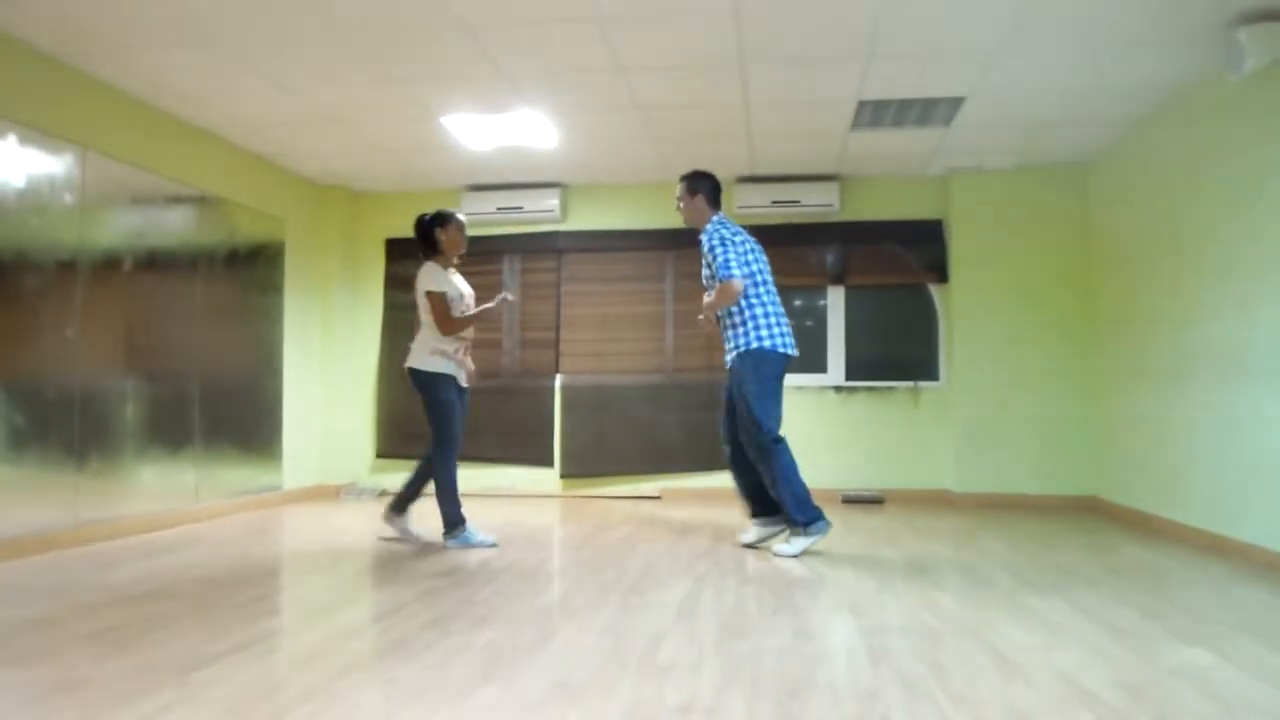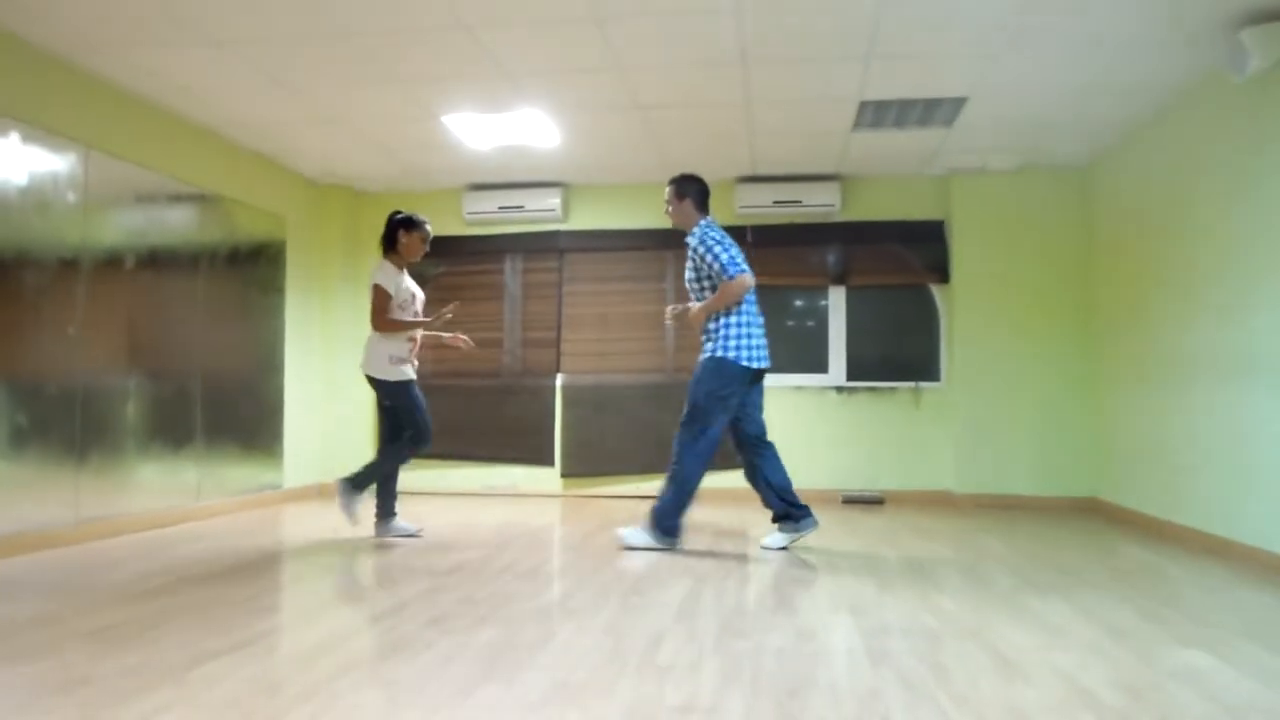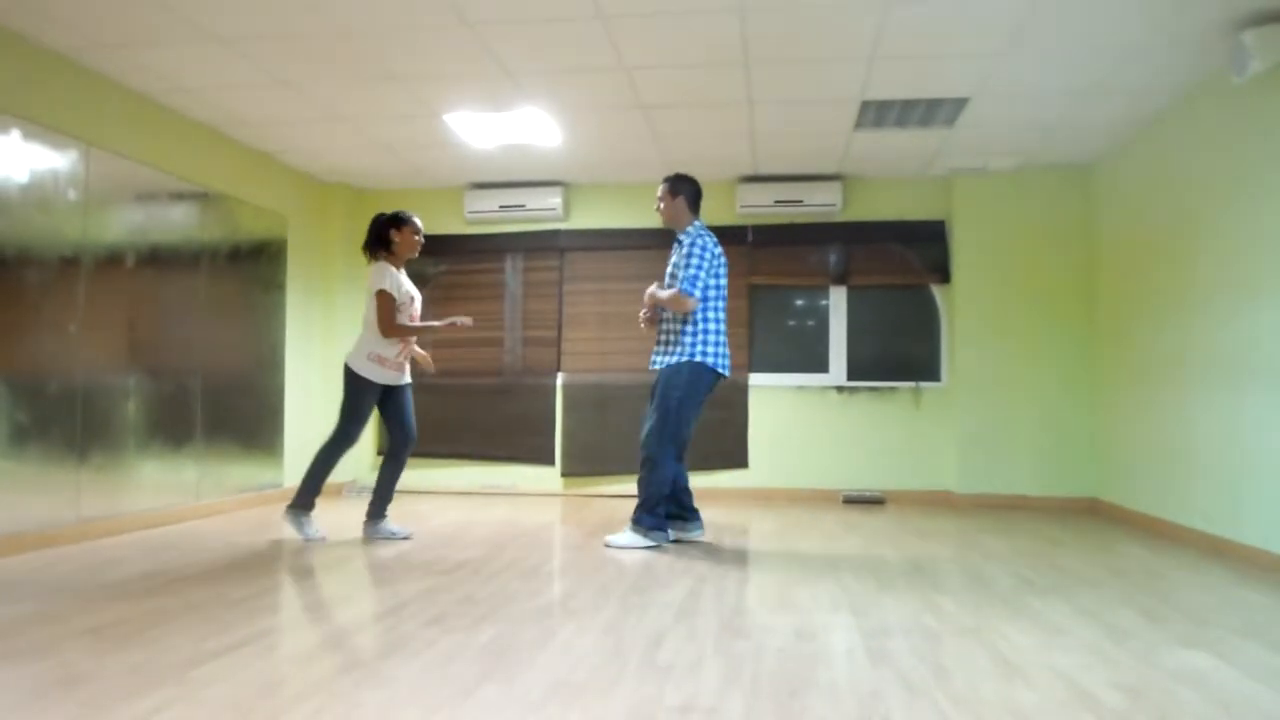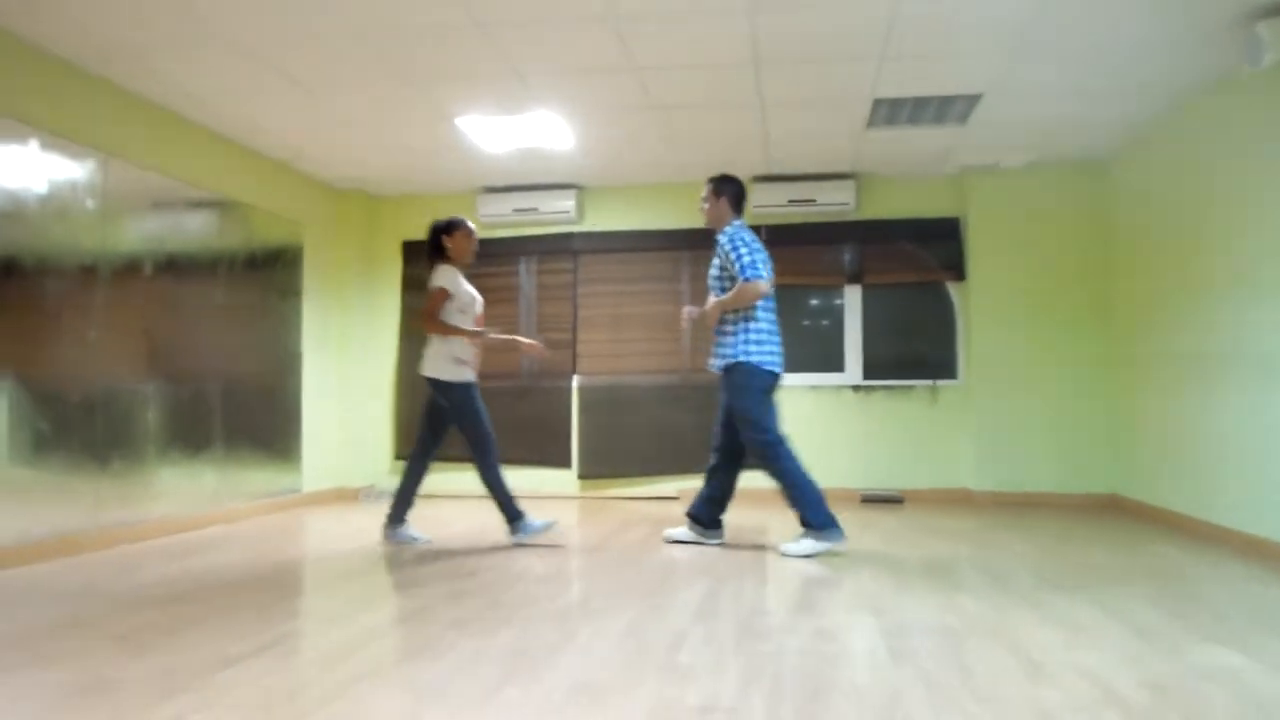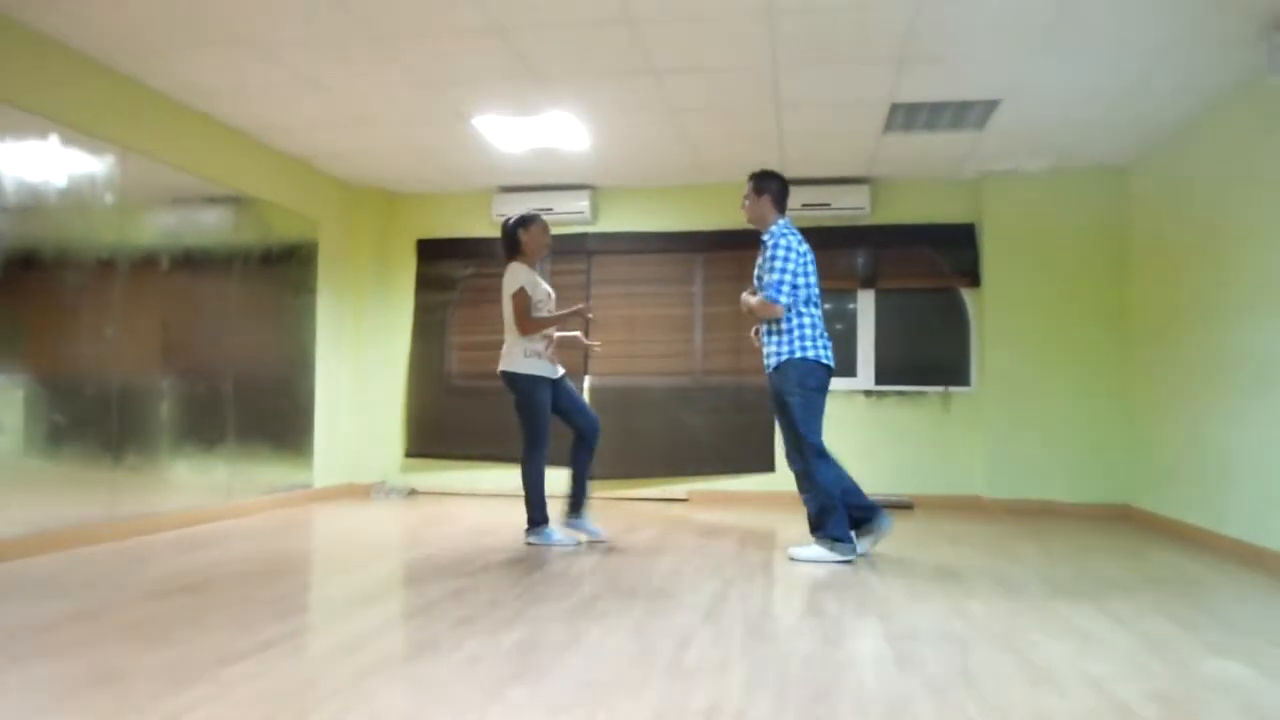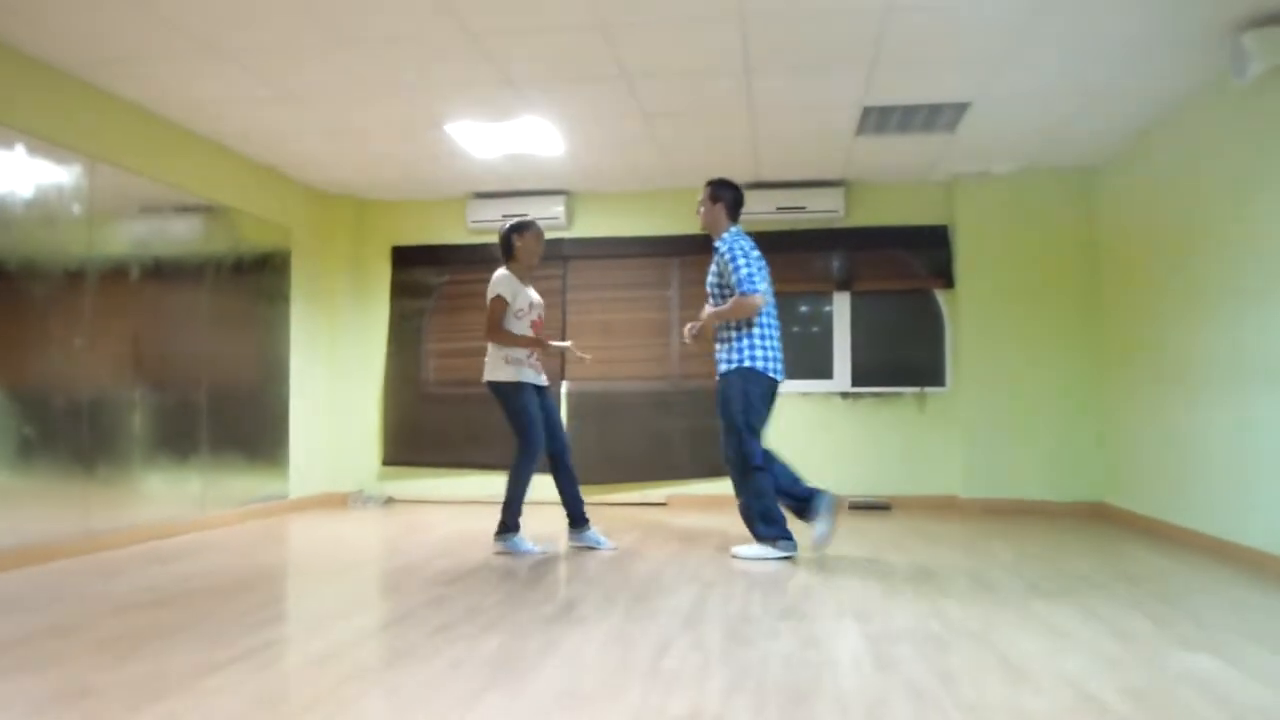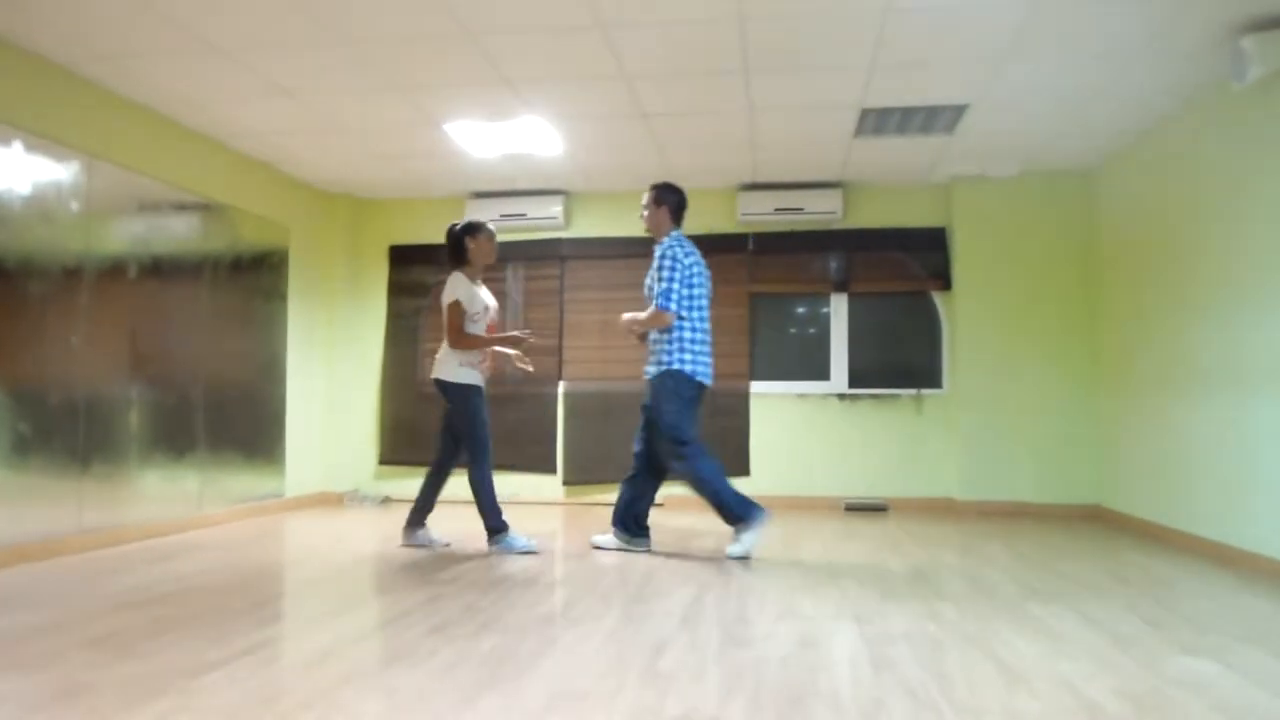
dt=0.4s
person 1, frame 1
left shoulder: (716, 237)
right shoulder: (734, 235)
left elbow: (732, 287)
left wrist: (709, 306)
right wrist: (715, 311)
left hip: (756, 345)
right hip: (757, 345)
left knee: (760, 436)
right knee: (739, 435)
left ankle: (806, 520)
right ankle: (768, 512)
person 1, frame 2
left shoulder: (706, 240)
right shoulder: (711, 239)
left elbow: (743, 281)
left wrist: (702, 309)
right wrist: (688, 312)
left hip: (726, 352)
right hip: (746, 353)
left knee: (694, 438)
right knee: (751, 439)
left ankle: (663, 528)
right ankle: (793, 517)
person 1, frame 3
left shoulder: (698, 243)
right shoulder: (688, 244)
left elbow: (685, 301)
left wrist: (654, 295)
right wrist: (657, 315)
left hip: (694, 358)
right hip: (680, 358)
left knee: (660, 440)
right knee: (663, 439)
left ankle: (649, 526)
right ankle: (682, 518)
person 1, frame 4
left shoulder: (734, 240)
right shoulder: (735, 242)
left elbow: (757, 286)
left wrist: (717, 305)
right wrist: (704, 314)
left hip: (747, 358)
right hip: (742, 359)
left knee: (764, 442)
right knee: (728, 444)
left ankle: (822, 527)
right ankle: (704, 523)
person 1, frame 5
left shoulder: (780, 242)
right shoulder: (782, 241)
left elbow: (773, 307)
left wrist: (747, 300)
right wrist: (764, 328)
left hip: (797, 358)
right hip: (797, 358)
left knee: (804, 448)
right knee: (802, 447)
left ankle: (834, 538)
right ankle: (865, 518)
person 1, frame 6
left shoulder: (733, 248)
right shoulder: (736, 248)
left elbow: (754, 301)
left wrist: (713, 316)
right wrist: (705, 325)
left hip: (745, 364)
right hip: (755, 363)
left knee: (742, 453)
right knee: (747, 451)
left ankle: (773, 537)
right ankle: (812, 503)
person 1, frame 7
left shoulder: (670, 252)
right shoulder: (686, 252)
left elbow: (664, 316)
left wrist: (633, 320)
right wrist: (647, 328)
left hip: (675, 368)
right hip: (679, 369)
left knee: (681, 451)
right knee: (650, 451)
left ankle: (744, 516)
right ankle: (629, 530)
person 2, frame 1
left shoulder: (453, 274)
right shoulder: (432, 273)
right elbow: (445, 326)
left wrist: (464, 356)
right wrist: (491, 306)
left hip: (450, 369)
right hip: (431, 368)
left knee: (447, 445)
right knee: (447, 444)
left ankle: (398, 510)
right ankle: (454, 527)
person 2, frame 2
left shoulder: (402, 276)
right shoulder: (385, 272)
right elbow: (380, 323)
left wrist: (443, 336)
right wrist: (429, 322)
left hip: (400, 369)
right hip: (388, 369)
left knee: (396, 439)
right knee: (420, 433)
left ankle: (386, 517)
right ankle: (354, 485)
person 2, frame 3
left shoulder: (401, 275)
right shoulder: (384, 273)
right elbow: (387, 329)
left wrist: (414, 349)
right wrist: (441, 325)
left hip: (396, 375)
right hip: (369, 370)
left knee: (404, 440)
right knee: (344, 438)
left ankle: (376, 518)
right ankle: (300, 507)
person 2, frame 4
left shoulder: (458, 281)
right shoulder: (445, 275)
left elbow: (471, 335)
right elbow: (428, 321)
left wrist: (516, 341)
right wrist: (469, 332)
left hip: (455, 376)
right hip: (449, 375)
left knee: (426, 447)
right knee: (483, 445)
left ankle: (396, 522)
right ankle: (516, 523)
person 2, frame 5
left shoulder: (531, 276)
right shoulder: (519, 272)
right elbow: (525, 327)
left wrist: (570, 336)
right wrist: (569, 315)
left hip: (545, 369)
right hip: (525, 369)
left knee: (590, 427)
right knee: (537, 444)
left ankle: (576, 512)
right ankle: (537, 526)
person 2, frame 6
left shoulder: (526, 285)
right shoulder: (503, 280)
right elbow: (492, 332)
left wrist: (559, 347)
right wrist: (531, 340)
left hip: (532, 376)
right hip: (507, 376)
left knee: (559, 447)
right knee: (532, 446)
left ankle: (579, 527)
right ankle: (507, 532)
person 2, frame 7
left shoulder: (480, 287)
right shoulder: (459, 283)
right elbow: (456, 339)
left wrist: (506, 352)
right wrist: (503, 339)
left hip: (471, 379)
right hip: (458, 378)
left knee: (449, 454)
right knee: (480, 453)
left ankle: (415, 526)
right ankle: (497, 533)
